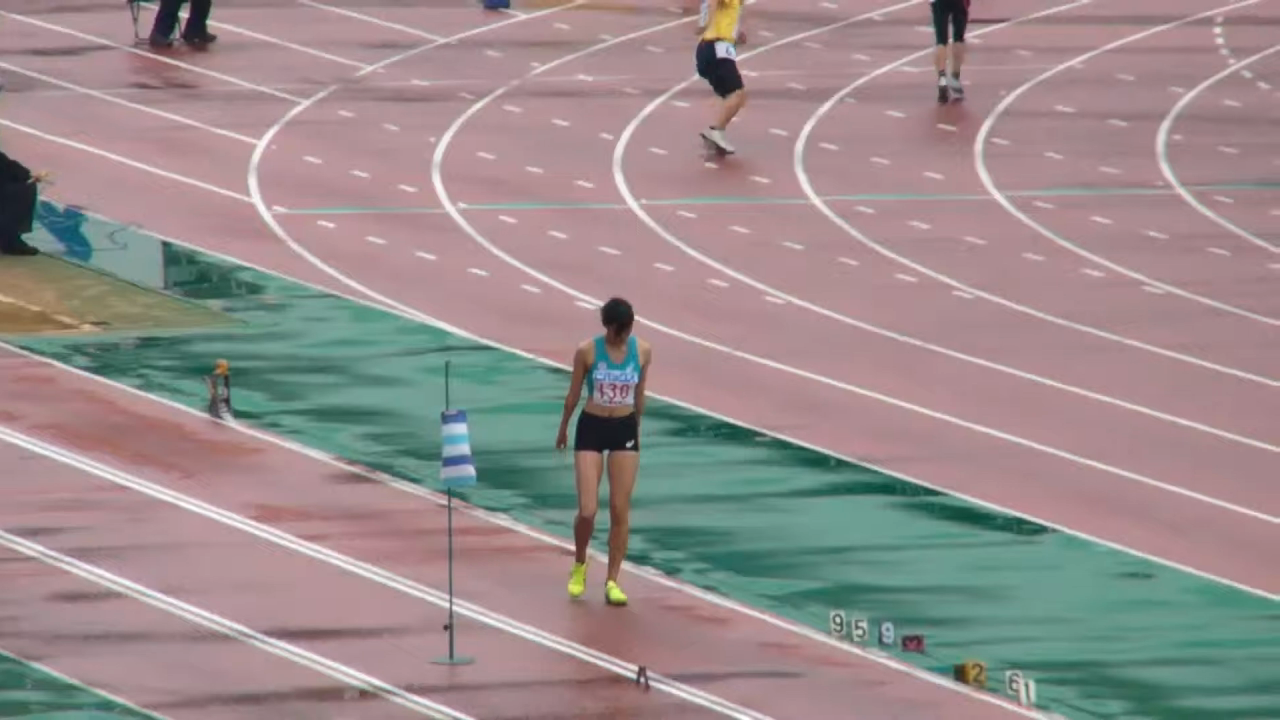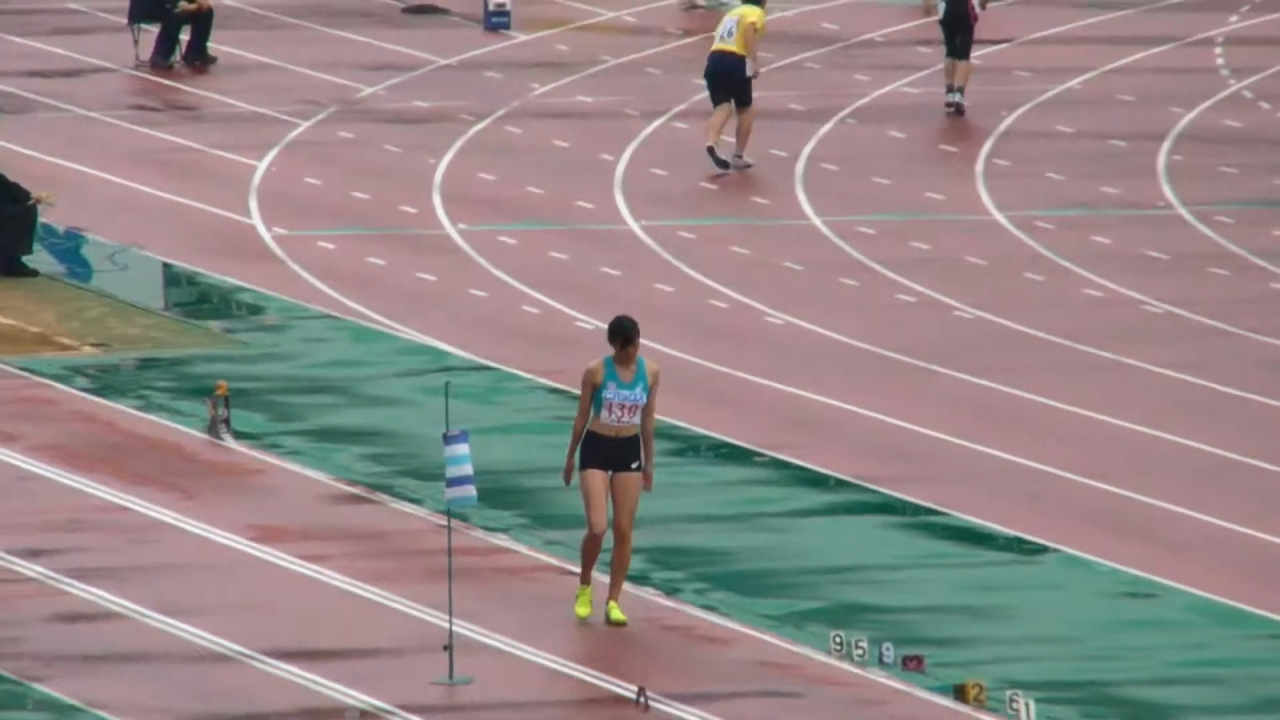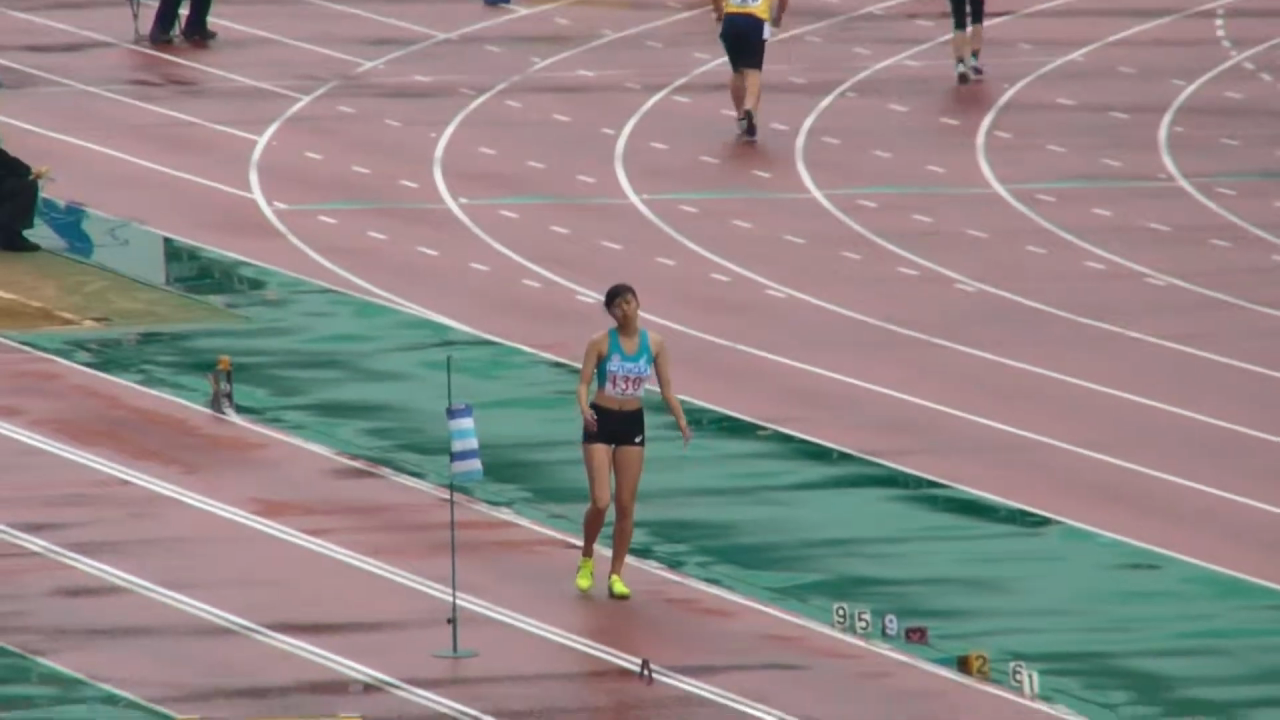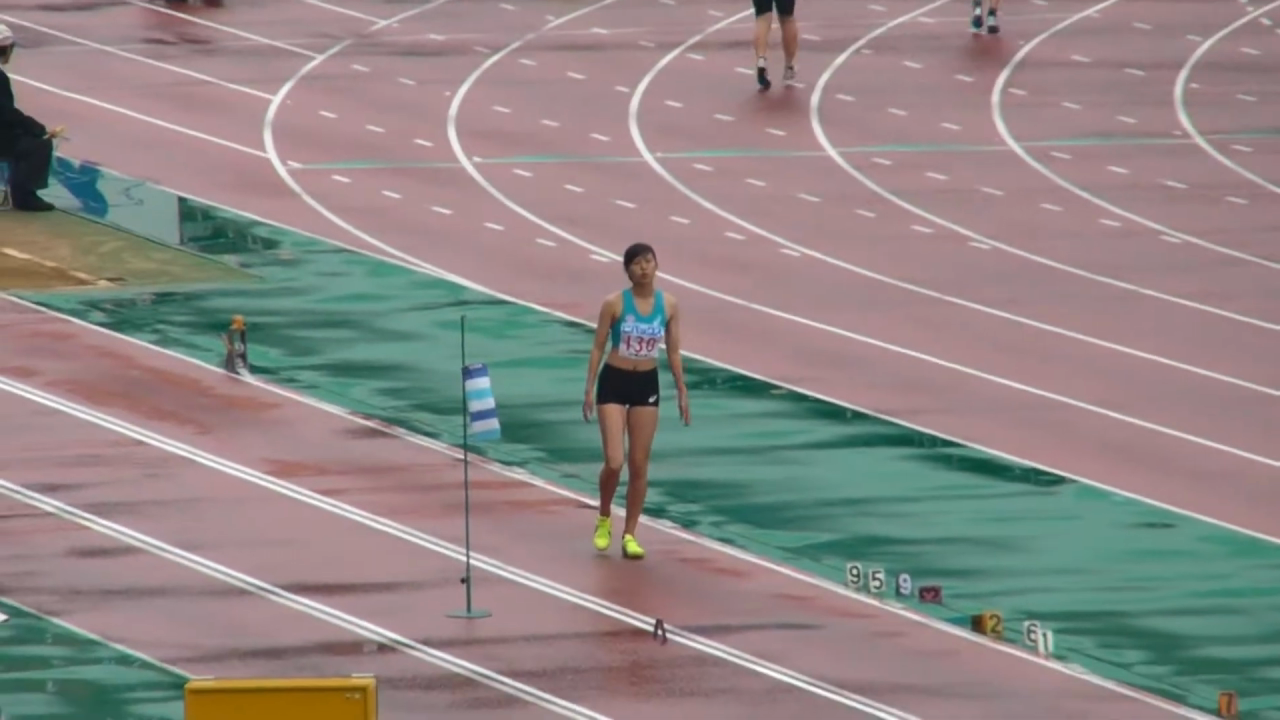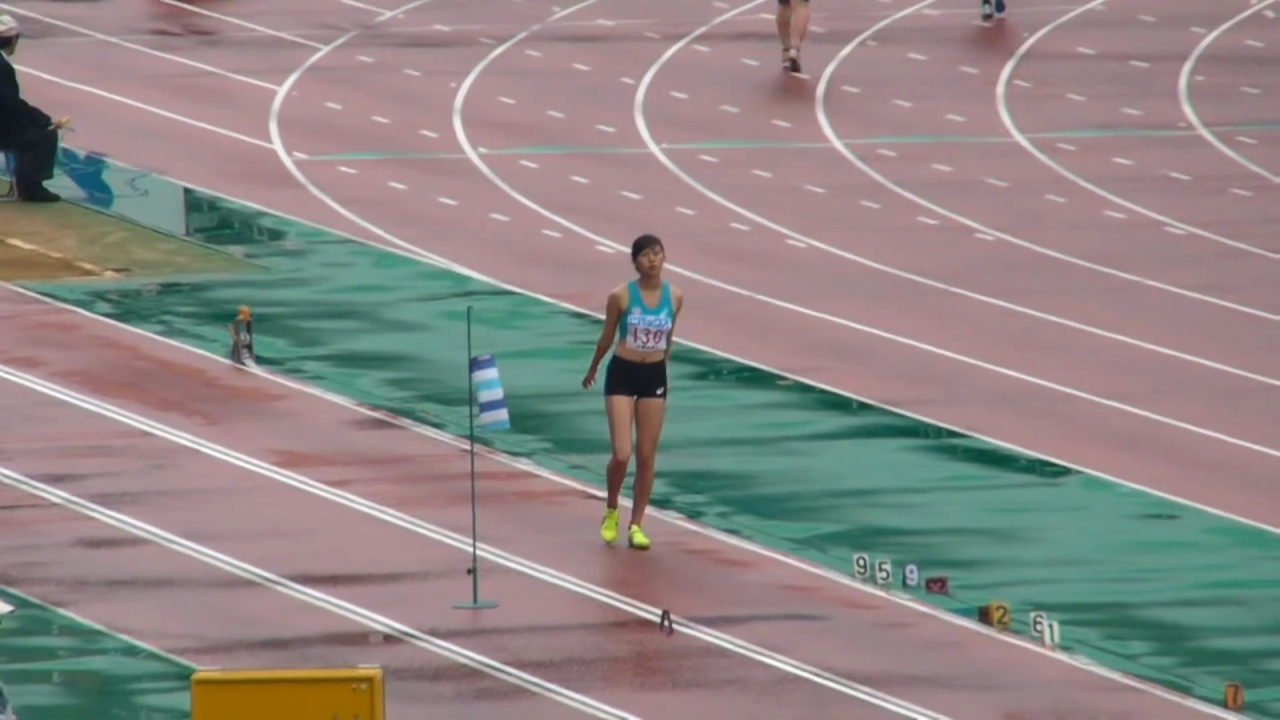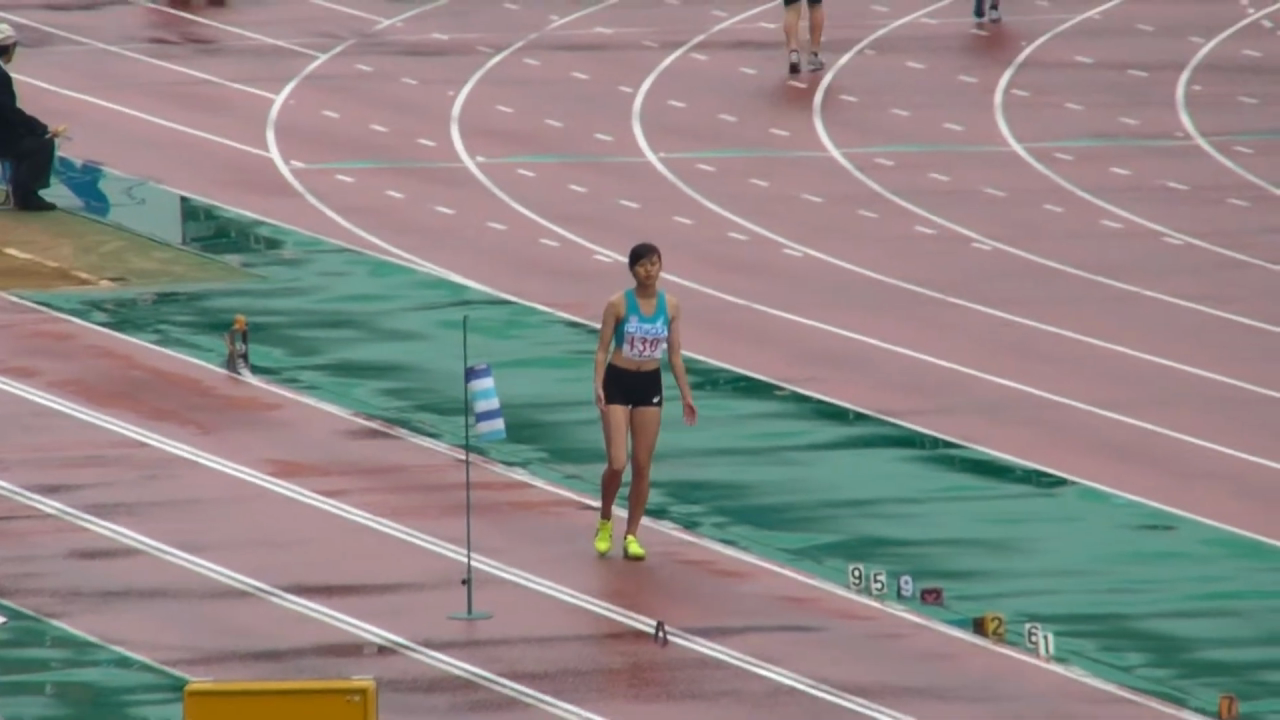
dt=0.3s
person 1, frame 1
left shoulder: (643, 350)
right shoulder: (587, 350)
right elbow: (573, 393)
left wrist: (638, 429)
right wrist: (562, 428)
left hip: (624, 429)
right hip: (591, 428)
left knee: (620, 510)
right knee: (587, 510)
left ankle: (612, 581)
right ankle: (579, 565)
person 1, frame 2
left shoulder: (651, 372)
right shoulder: (595, 371)
left elbow: (647, 419)
right elbow: (582, 415)
left wrist: (649, 462)
right wrist: (570, 457)
left hip: (629, 451)
right hip: (596, 448)
left knee: (624, 531)
right knee: (596, 528)
left ankle: (613, 601)
right ankle: (585, 586)
person 1, frame 3
left shoulder: (654, 343)
right shoulder: (599, 342)
left elbow: (666, 387)
right elbow: (583, 383)
left wrist: (681, 419)
right wrist: (584, 410)
left hip: (633, 423)
right hip: (600, 422)
left knee: (626, 505)
right knee: (600, 502)
left ankle: (616, 575)
right ankle: (587, 560)
person 1, frame 4
left shoulder: (668, 304)
right shoulder: (613, 304)
left elbow: (673, 352)
right elbow: (598, 348)
left wrist: (682, 393)
right wrist: (589, 390)
left hip: (647, 384)
right hip: (614, 382)
left knee: (639, 465)
right knee: (614, 462)
left ankle: (629, 534)
right ankle: (604, 518)
person 1, frame 5
left shoulder: (675, 297)
right shoulder: (620, 295)
right elbow: (607, 337)
right wrist: (592, 370)
left hip: (654, 376)
right hip: (621, 373)
left knee: (647, 456)
right knee: (621, 454)
left ankle: (636, 525)
right ankle: (611, 510)
person 1, frame 6
left shoulder: (671, 306)
right shoulder: (617, 303)
left elbow: (675, 353)
right elbow: (602, 349)
left wrist: (685, 394)
right wrist: (598, 386)
left hip: (650, 384)
right hip: (618, 382)
left knee: (642, 466)
right knee: (617, 464)
left ankle: (631, 535)
right ankle: (604, 521)
